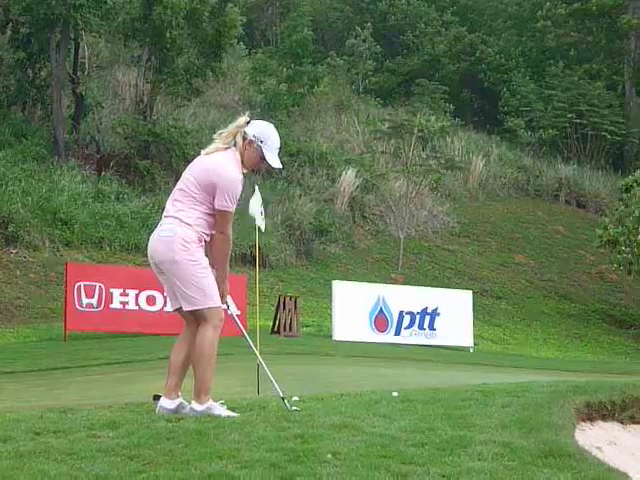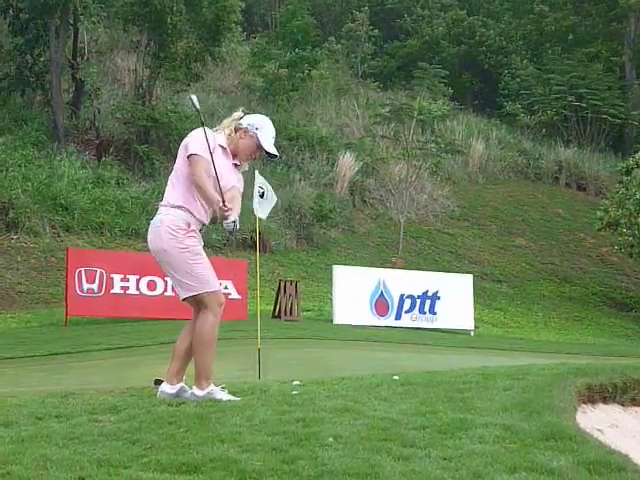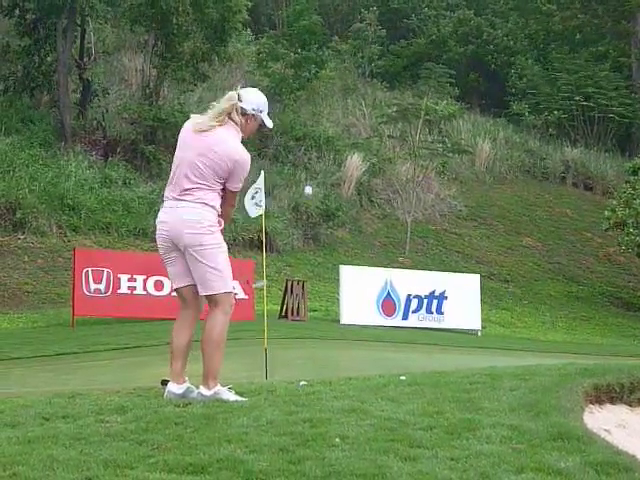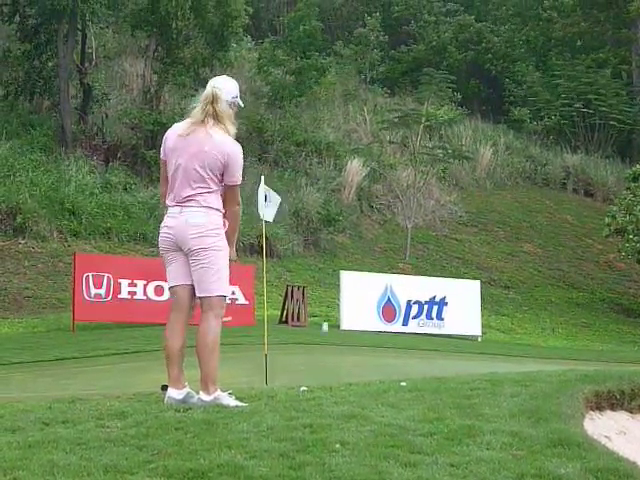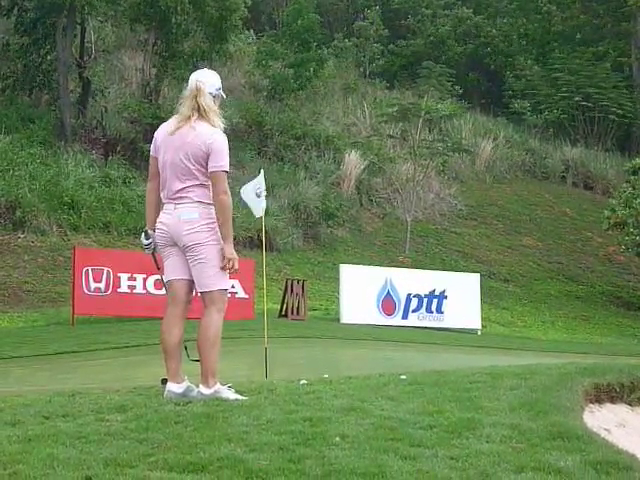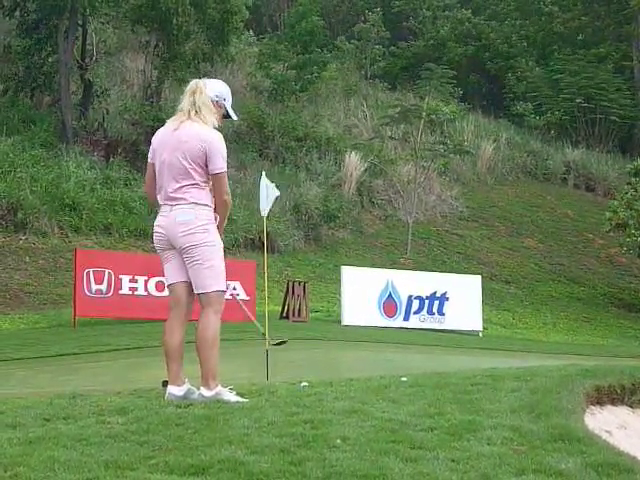
dt=0.7s
person 1, frame 1
left shoulder: (217, 159)
right shoulder: (230, 174)
right elbow: (223, 233)
left wrist: (213, 270)
right wrist: (222, 279)
left hip: (162, 242)
right hip: (180, 243)
left knee: (195, 323)
right knee: (212, 319)
left ankle: (170, 398)
right ankle: (202, 402)
person 1, frame 2
left shoulder: (235, 169)
right shoulder: (201, 137)
left elbow: (234, 201)
right elbow: (199, 177)
left wrist: (231, 216)
right wrist: (218, 206)
left hip: (182, 234)
right hip: (173, 229)
left knee: (205, 309)
right knee: (213, 303)
left ankle: (172, 383)
right ankle: (203, 386)
person 1, frame 3
left shoulder: (192, 126)
right shoulder: (239, 155)
right elbow: (228, 206)
right wrist: (215, 232)
left hip: (167, 220)
right hip: (198, 223)
left knee: (189, 306)
right knee: (222, 304)
left ankle: (177, 383)
right ankle: (210, 386)
person 1, frame 4
left shoulder: (173, 133)
right shoulder: (229, 147)
left elbow: (164, 186)
right elbow: (232, 204)
right wrist: (231, 245)
left hip: (172, 224)
right hip: (204, 226)
left knee: (180, 309)
right knee: (213, 310)
left ankle: (176, 389)
right ankle: (209, 392)
person 1, frame 5
left shoulder: (163, 131)
right shoulder: (213, 136)
left elbow: (152, 184)
right elbow: (221, 194)
left wrist: (150, 229)
right wrist: (228, 242)
left hip: (168, 221)
right hip: (199, 222)
left knee: (177, 303)
right knee: (215, 303)
left ankle: (175, 383)
right ankle: (209, 385)
person 1, frame 6
left shoulder: (161, 134)
right shoulder: (210, 137)
left elbow: (150, 188)
right elbow: (222, 196)
right wrist: (218, 229)
left hip: (164, 223)
right hip: (196, 222)
left knee: (179, 306)
right knee: (212, 305)
left ankle: (176, 385)
right ankle: (210, 387)
